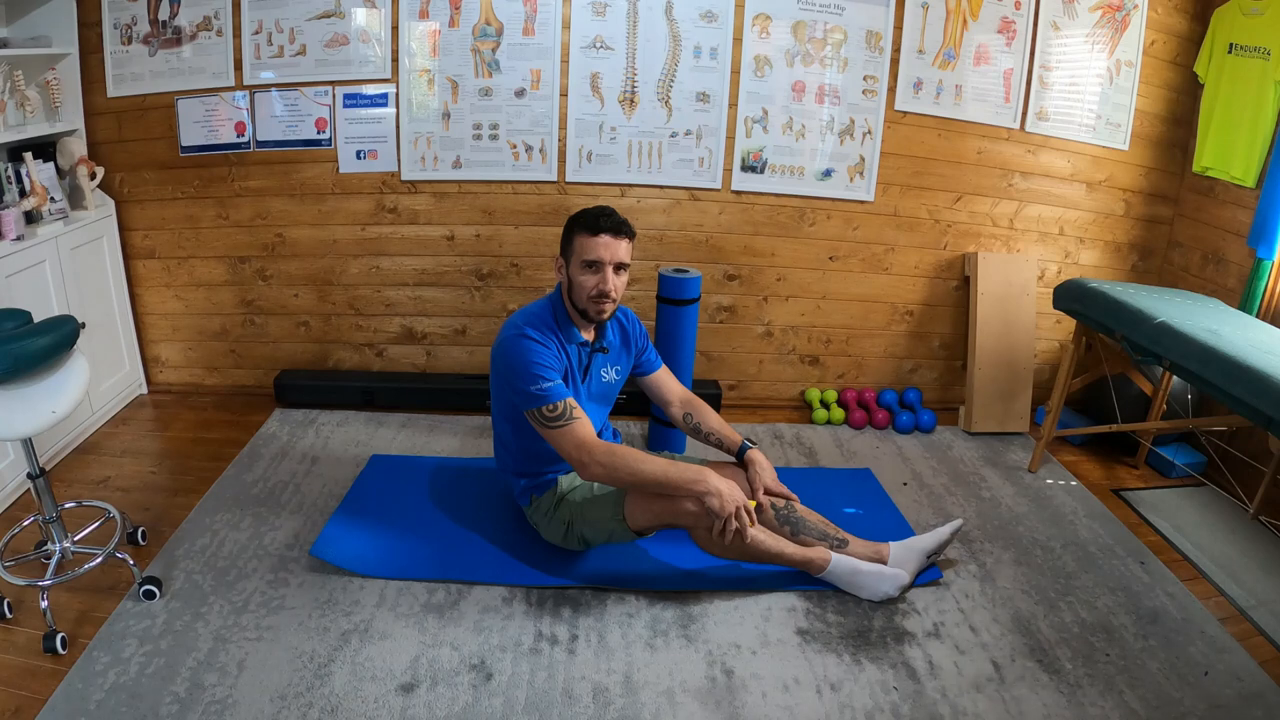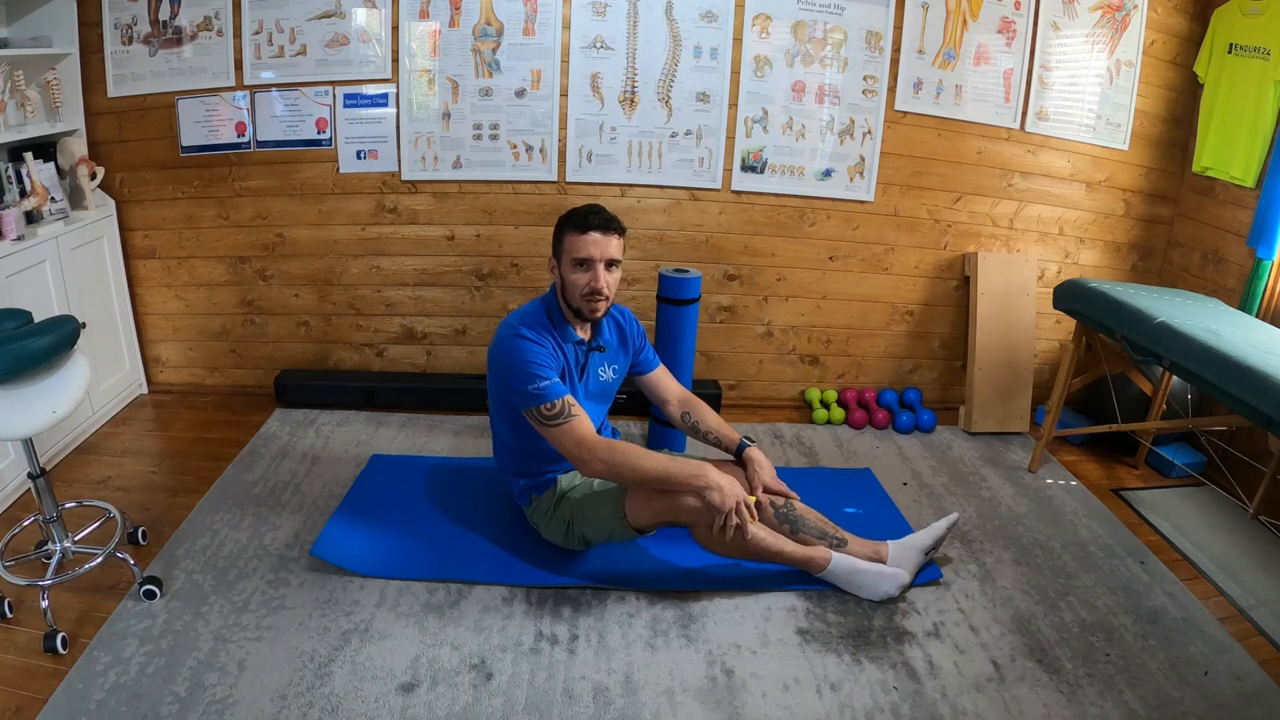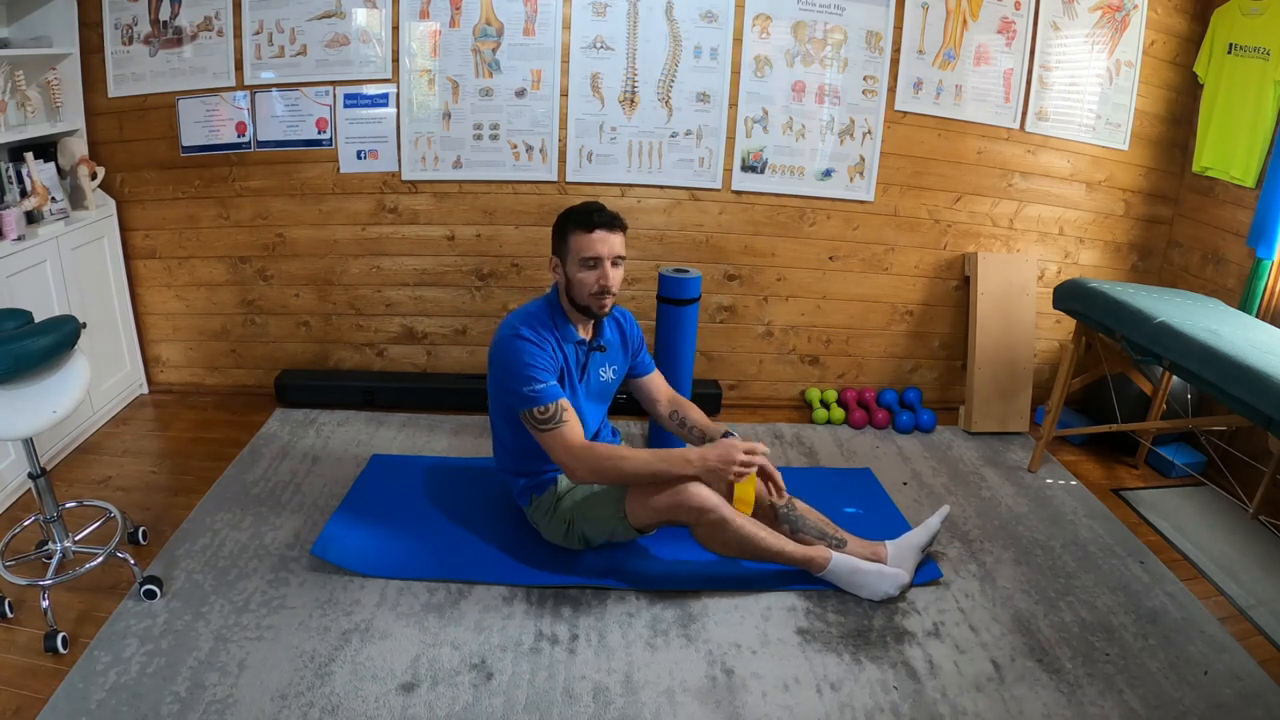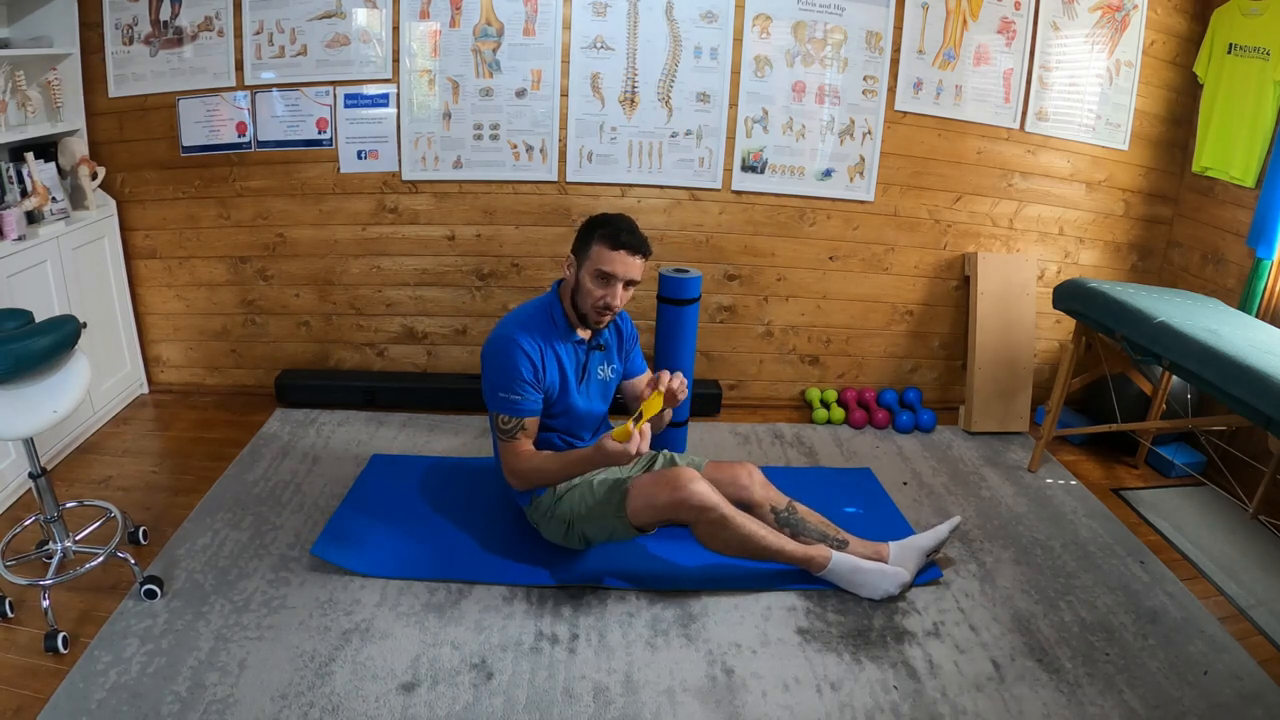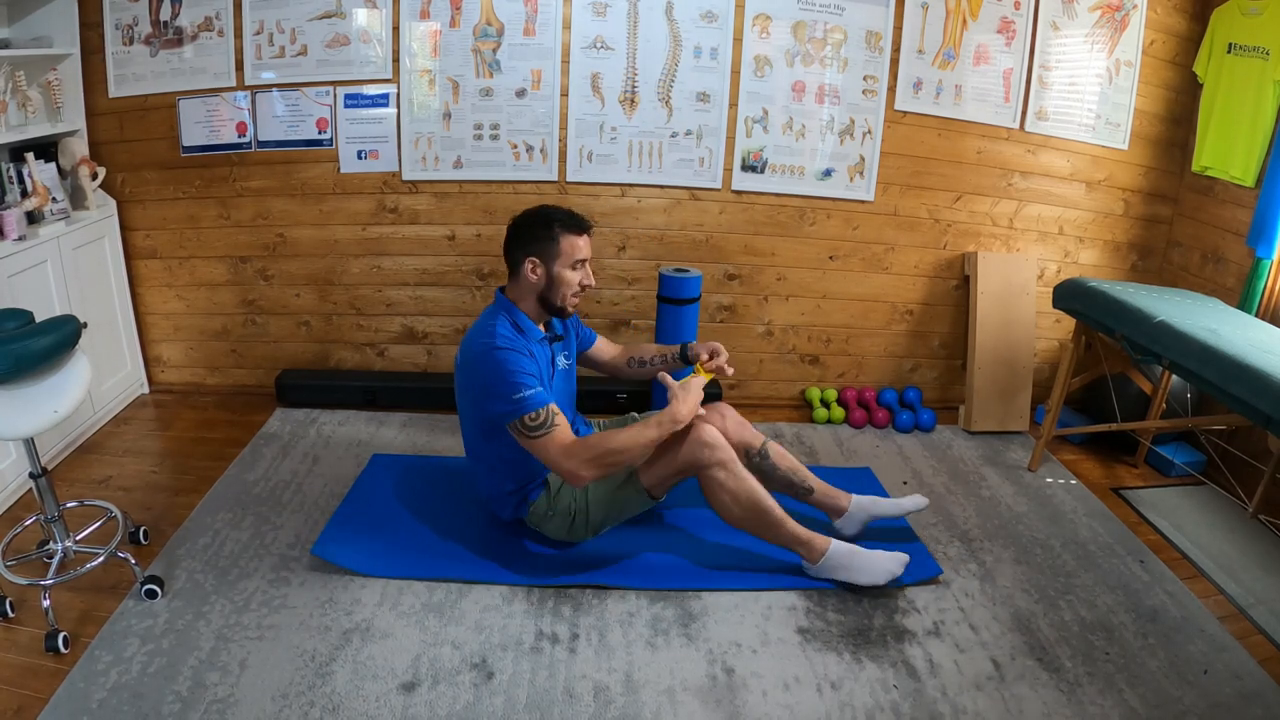
dt=1s
person 1, frame 1
left shoulder: (624, 325)
right shoulder: (528, 342)
left elbow: (679, 401)
right elbow: (589, 458)
left wrist: (747, 451)
right wrist: (704, 480)
left hip: (605, 463)
right hip: (556, 493)
left knee: (742, 483)
right knee: (697, 502)
left ankle: (881, 554)
right ankle: (824, 564)
person 1, frame 2
left shoulder: (620, 323)
right shoulder: (524, 341)
left elbow: (677, 400)
right elbow: (589, 455)
left wrist: (746, 450)
right wrist: (703, 475)
left hip: (605, 460)
right hip: (555, 491)
left knee: (741, 484)
right knee: (694, 498)
left ankle: (880, 554)
right ankle: (822, 562)
person 1, frame 3
left shoulder: (619, 324)
right shoulder: (524, 342)
left elbow: (666, 402)
right elbow: (578, 461)
left wrist: (727, 442)
right wrist: (698, 459)
left hip: (603, 462)
right hip: (555, 492)
left knee: (739, 478)
right knee: (688, 492)
left ankle: (874, 554)
right ankle: (821, 561)
person 1, frame 4
left shoulder: (616, 324)
right shoulder: (517, 343)
left elbow: (641, 402)
right elbow: (518, 469)
left wrist: (663, 398)
right wrist: (598, 454)
left hip: (608, 459)
right hip: (556, 491)
left knee: (744, 479)
right knee: (686, 489)
left ankle: (880, 553)
right ankle: (822, 562)
person 1, frame 5
left shoulder: (552, 315)
right shoulder: (499, 351)
left elbow: (618, 357)
right elbow: (578, 464)
left wrist: (686, 353)
right wrist: (672, 415)
left hip: (573, 443)
right hip: (547, 496)
left knee: (721, 417)
right knee: (701, 442)
left ankle: (845, 508)
right ankle: (818, 551)
